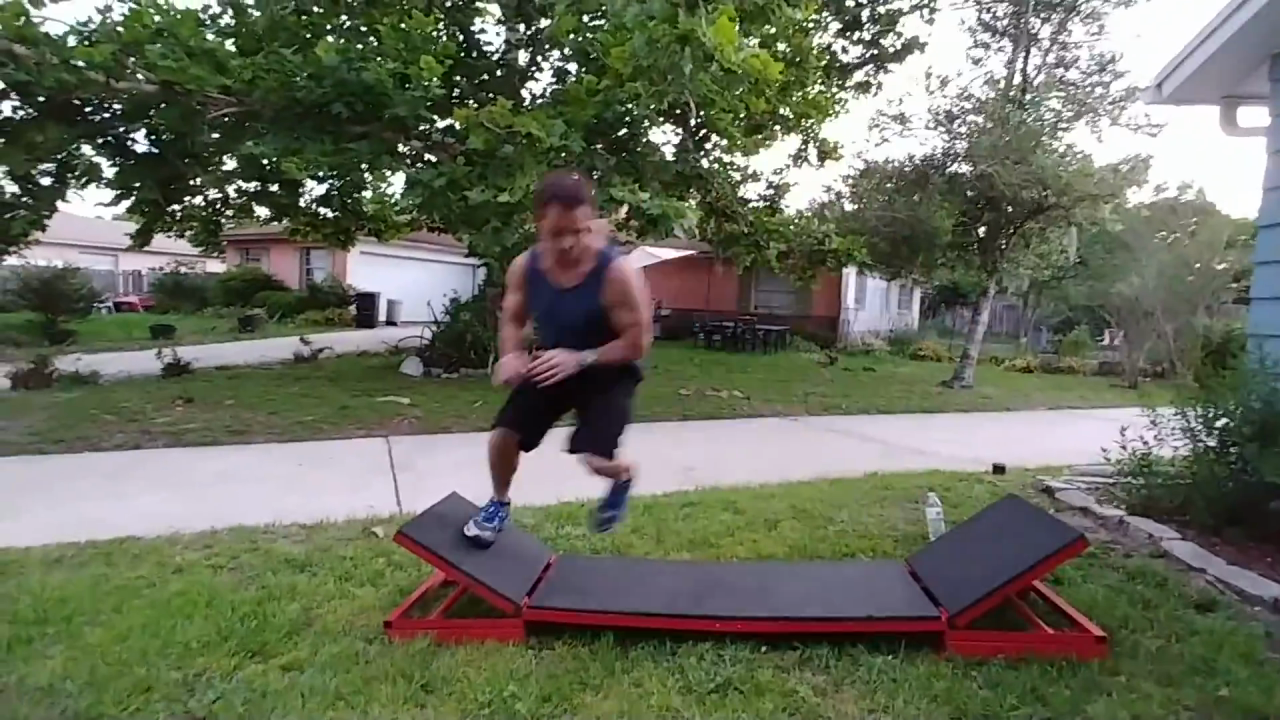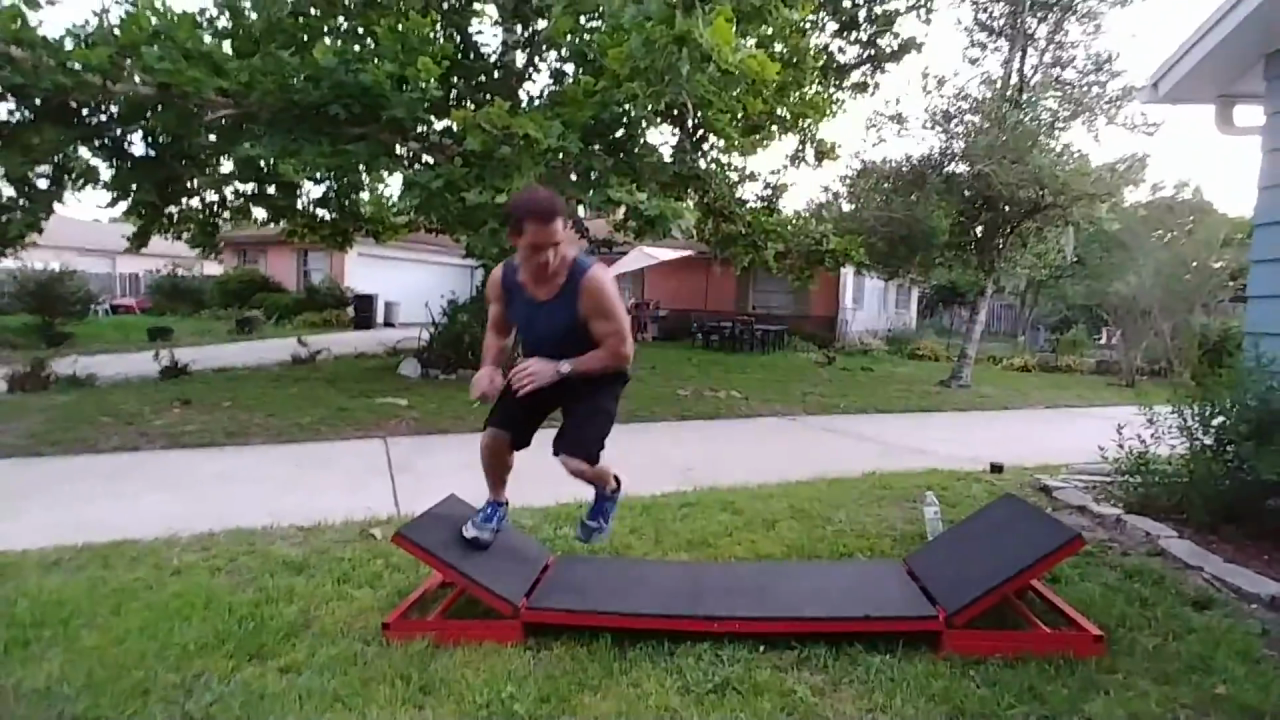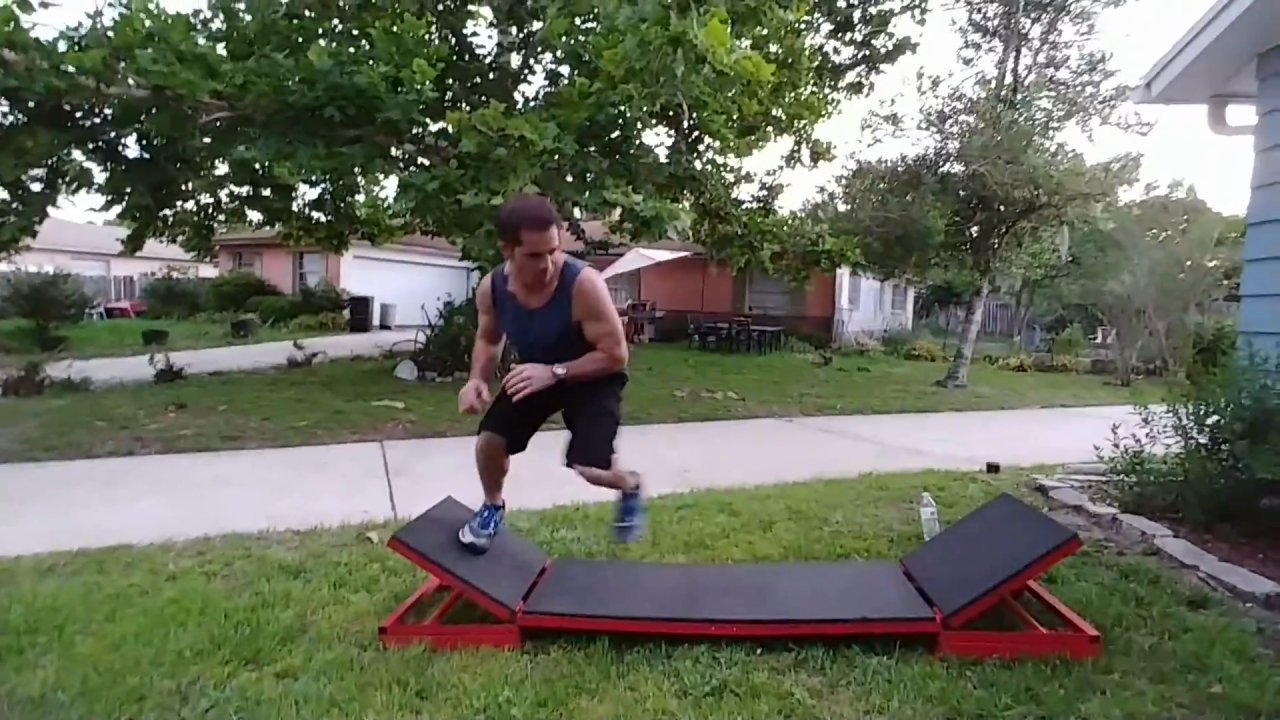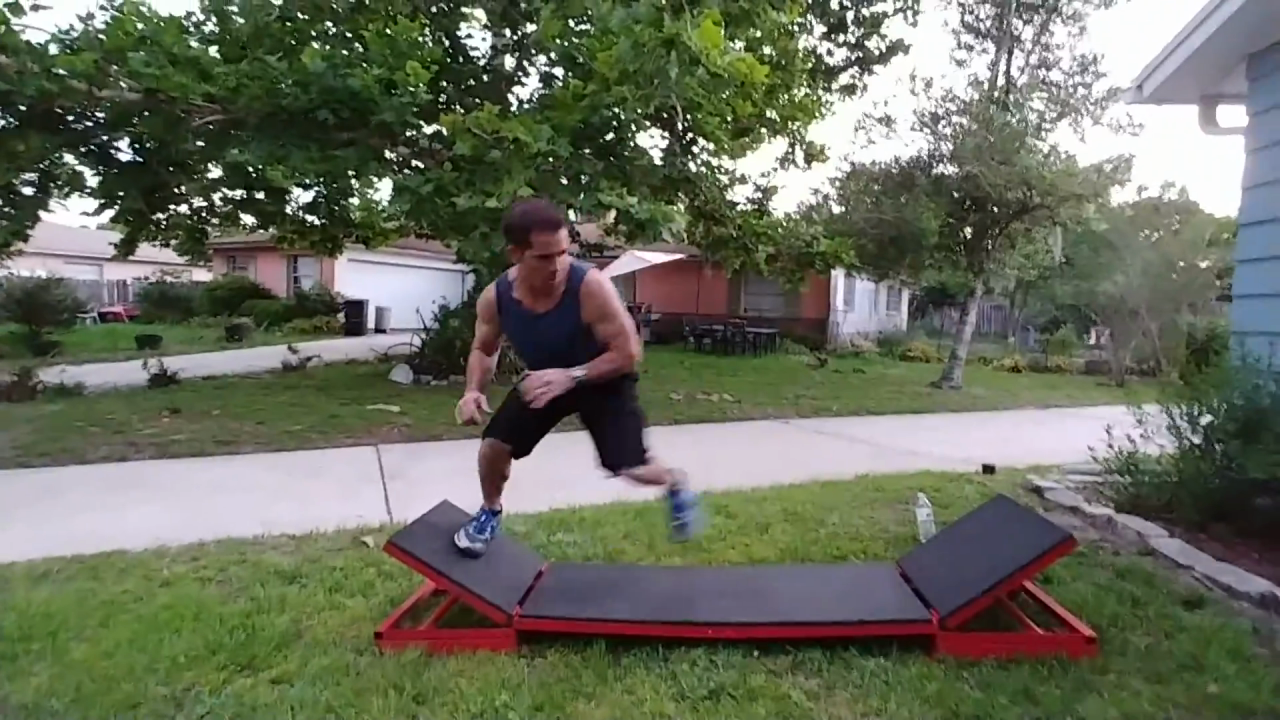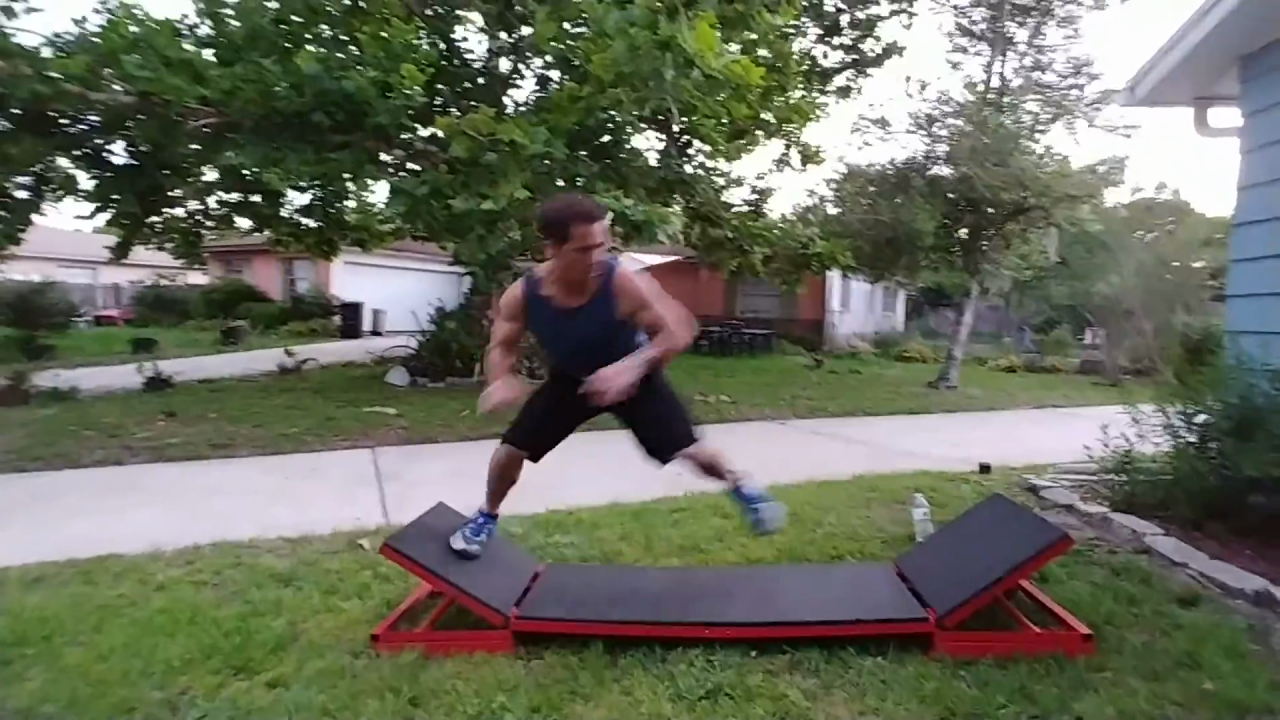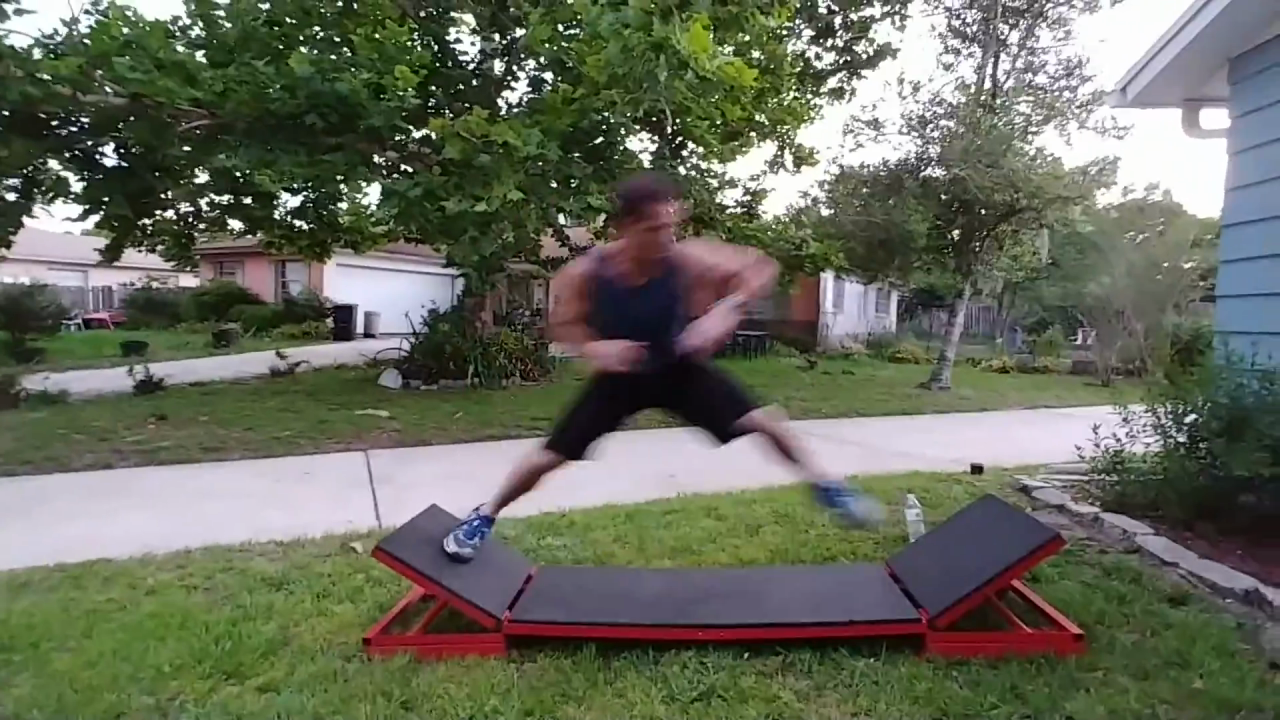
dt=0.1s
person 1, frame 1
left shoulder: (617, 272)
right shoulder: (525, 268)
left elbow: (637, 344)
right elbow: (513, 320)
left wrist: (580, 359)
right wrist: (511, 356)
left hip: (607, 372)
right hip: (552, 364)
left knee: (595, 459)
right knee: (504, 435)
left ankle: (622, 480)
right ankle: (499, 502)
person 1, frame 2
left shoulder: (592, 280)
right shoulder: (502, 279)
left elbow: (621, 354)
right elbow: (499, 329)
left wrist: (559, 369)
right wrist: (489, 367)
left hip: (594, 376)
right hip: (538, 370)
left knee: (575, 461)
right knee: (495, 435)
left ankle: (607, 485)
right ankle: (497, 502)
person 1, frame 3
left shoulder: (583, 283)
right shoulder: (491, 288)
left elbow: (615, 355)
right elbow: (487, 338)
left wrist: (554, 372)
right wrist: (477, 379)
left hip: (592, 378)
right hip: (535, 376)
left knee: (591, 469)
right knee: (490, 439)
left ankle: (628, 487)
right ankle: (493, 506)
person 1, frame 4
left shoulder: (589, 286)
right shoulder: (495, 296)
left elbow: (628, 355)
right elbow: (483, 348)
left wrist: (570, 376)
right wrist: (474, 388)
left hip: (596, 381)
right hip: (543, 380)
left knee: (634, 469)
right knee: (494, 446)
left ankle: (674, 487)
right ankle: (490, 511)
person 1, frame 5
left shoulder: (622, 281)
right shoulder: (521, 295)
left elbow: (680, 329)
right elbow: (500, 348)
left wrist: (634, 364)
right wrist: (500, 381)
left hip: (631, 375)
right hip: (570, 381)
left knee: (690, 449)
right knee: (511, 450)
left ankle: (737, 486)
right ankle: (486, 516)
person 1, frame 6
left shoulder: (685, 260)
right shoulder: (585, 273)
left elbow: (760, 269)
right elbow: (563, 329)
left wrist: (720, 314)
right wrist: (592, 349)
left hip: (676, 369)
right hip: (620, 374)
left knee: (756, 420)
right knee: (554, 452)
left ankle: (819, 481)
right ankle: (484, 516)
